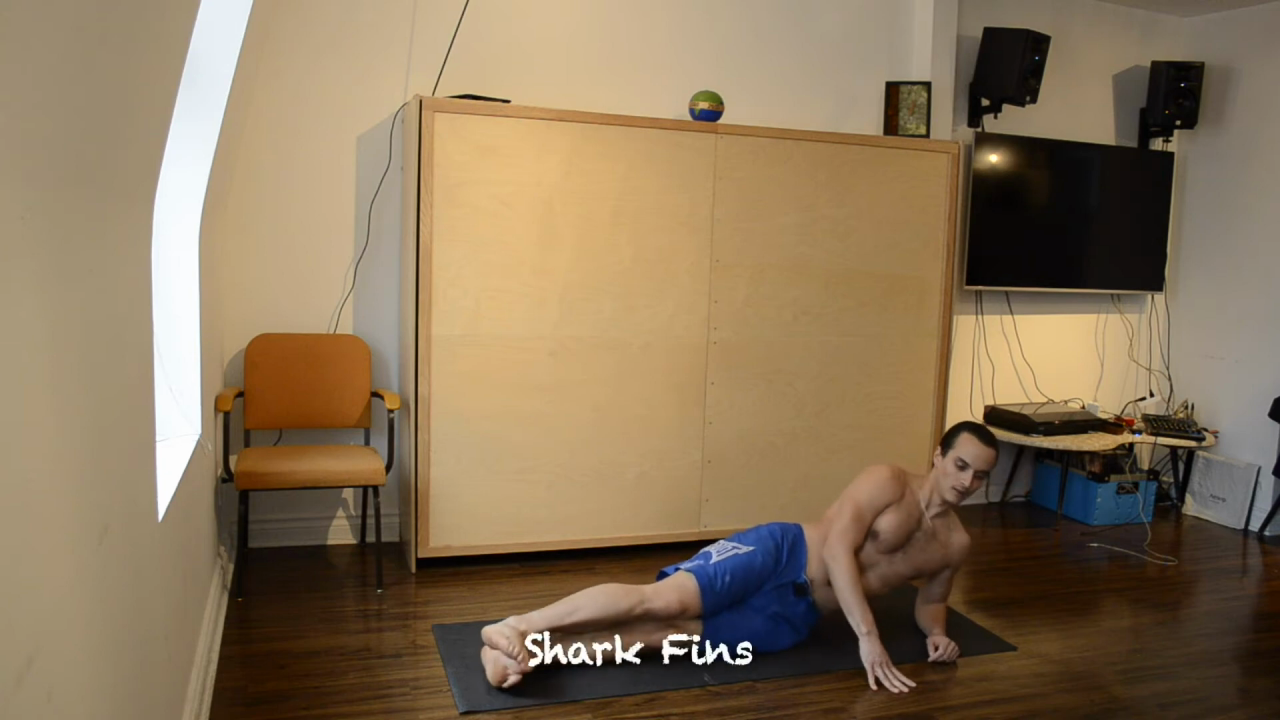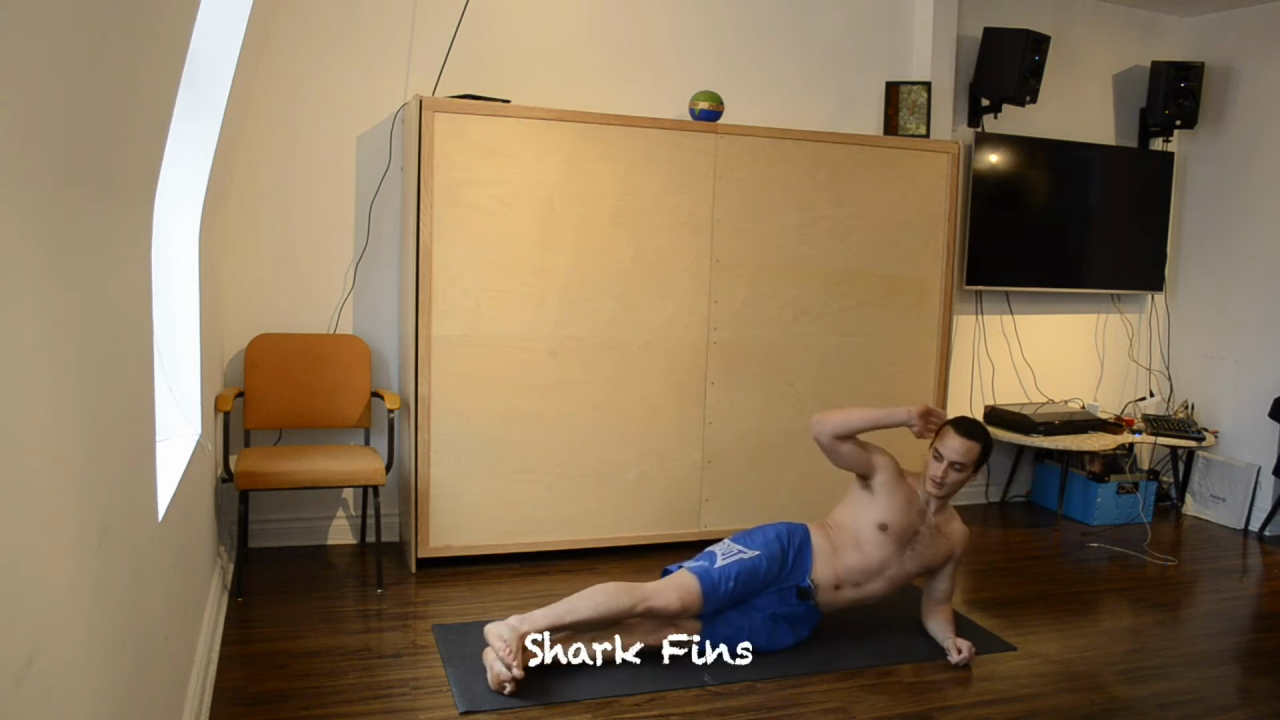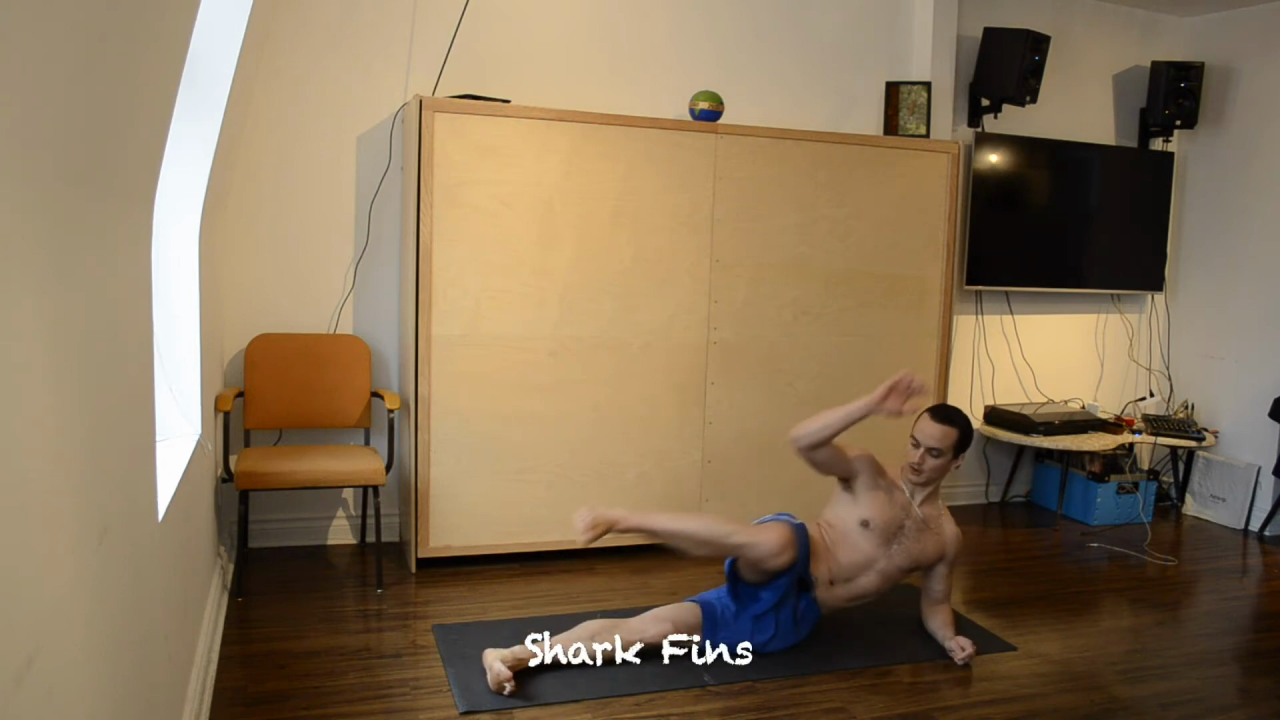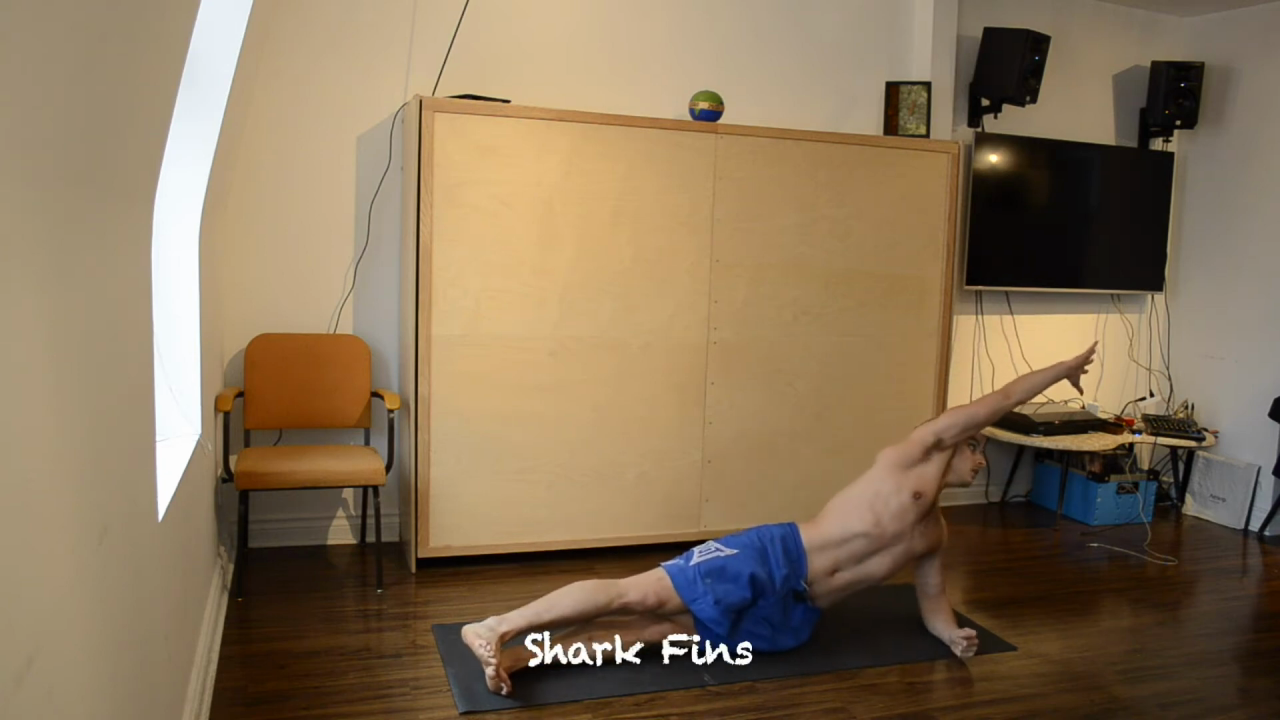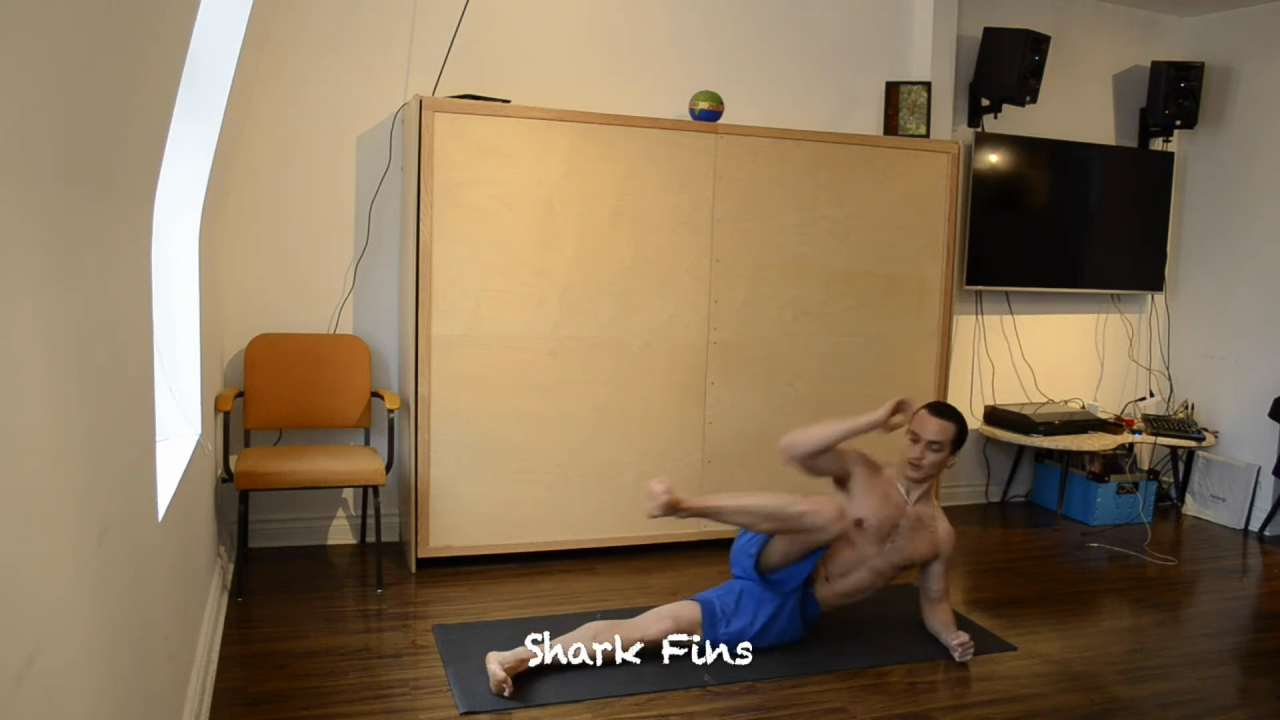
dt=1s
person 1, frame 1
left shoulder: (954, 544)
right shoulder: (887, 482)
left elbow: (930, 600)
right elbow: (837, 548)
left wrist: (937, 634)
right wrist: (868, 637)
left hip: (791, 616)
right hip: (776, 553)
left knee: (666, 633)
right knee: (662, 603)
left ankle: (522, 656)
right ankle: (513, 629)
person 1, frame 2
left shoulder: (954, 537)
right shoulder: (885, 473)
left elbow: (935, 604)
right elbow: (823, 427)
left wrist: (950, 638)
right wrist: (904, 416)
left hip: (793, 615)
right hip: (782, 553)
left knee: (669, 631)
right knee: (667, 599)
left ankle: (521, 654)
right ankle: (516, 628)
person 1, frame 3
left shoulder: (946, 536)
right shoulder: (867, 473)
left elbow: (935, 602)
right elbow: (802, 439)
left wrist: (950, 638)
right wrist: (870, 403)
left hip: (792, 616)
right hip: (774, 570)
left knee: (660, 625)
right knee: (773, 543)
left ankle: (518, 657)
right ankle: (600, 548)
person 1, frame 4
left shoulder: (933, 532)
right shoulder: (919, 453)
left elbow: (932, 599)
right elbow: (996, 401)
left wrist: (953, 635)
right wrist: (1064, 368)
left hip: (789, 616)
right hip: (770, 560)
left knee: (664, 629)
right knee: (640, 597)
left ankle: (519, 655)
right ankle: (496, 630)
person 1, frame 5
left shoulder: (939, 535)
right shoulder: (865, 471)
left elbow: (934, 602)
right elbow: (792, 446)
left wrist: (951, 636)
right wrist: (872, 420)
left hip: (791, 614)
right hip: (767, 568)
left knee: (664, 626)
right knee: (829, 512)
left ankle: (524, 658)
